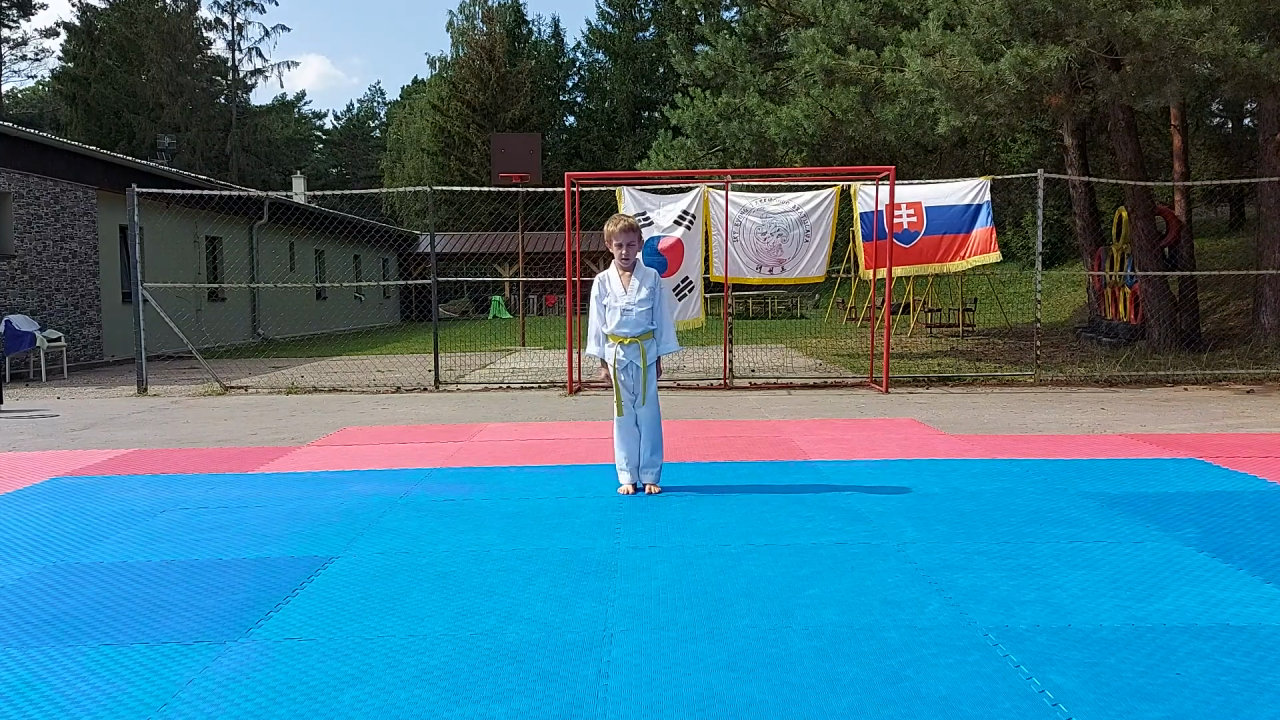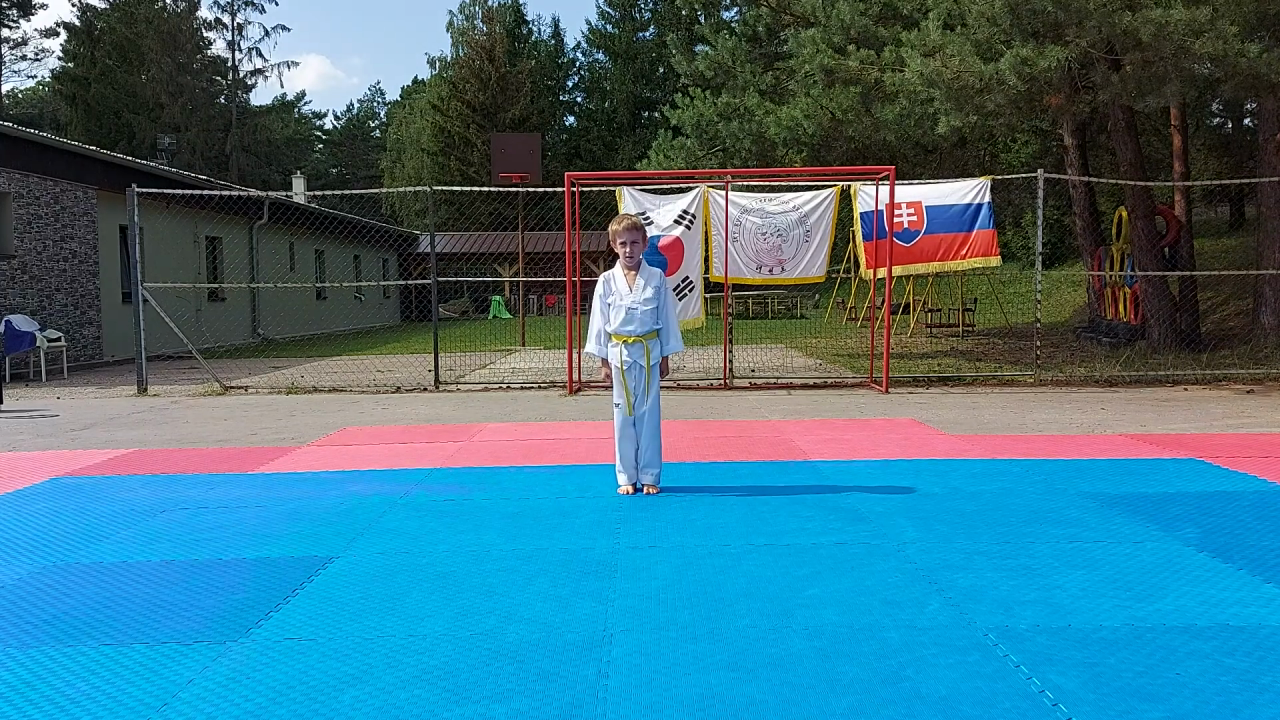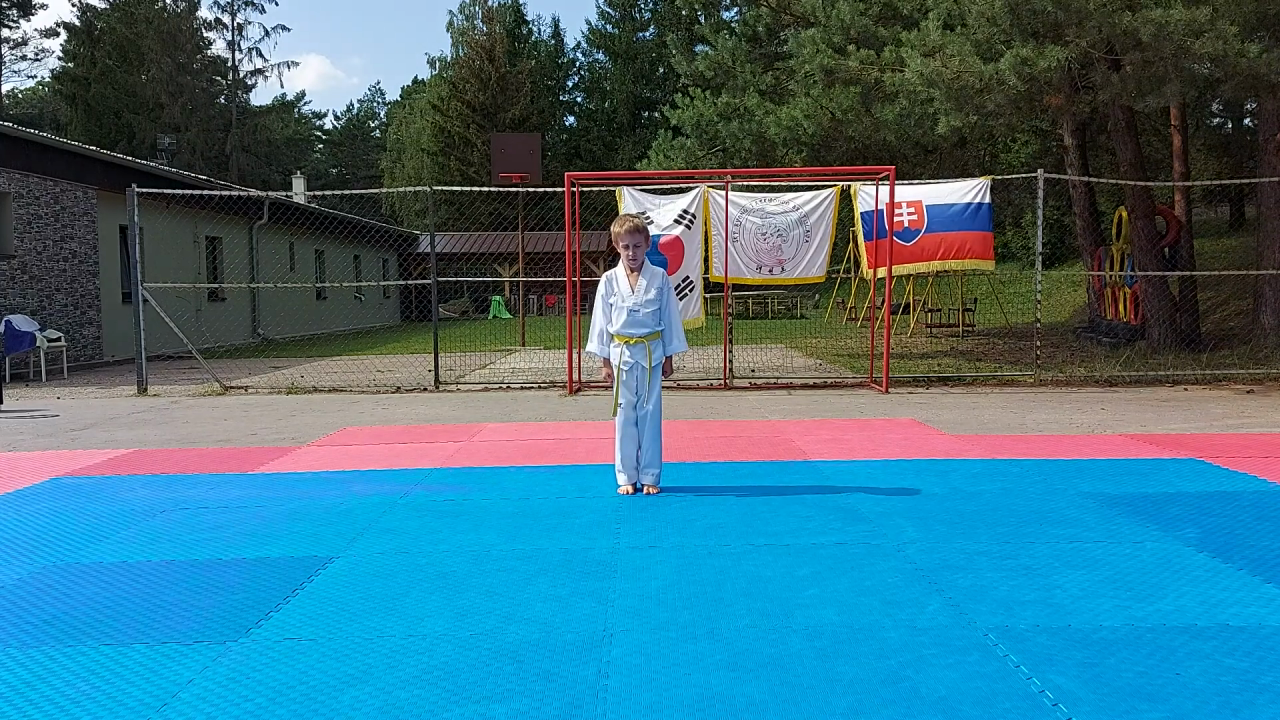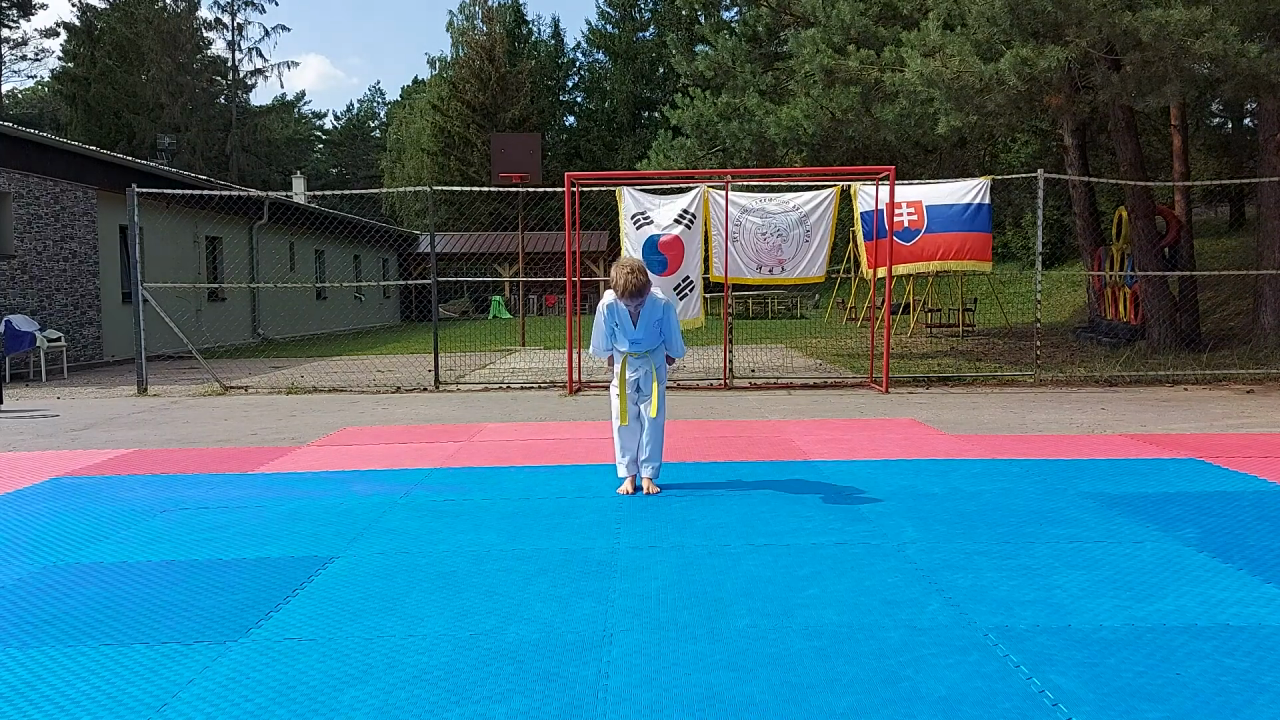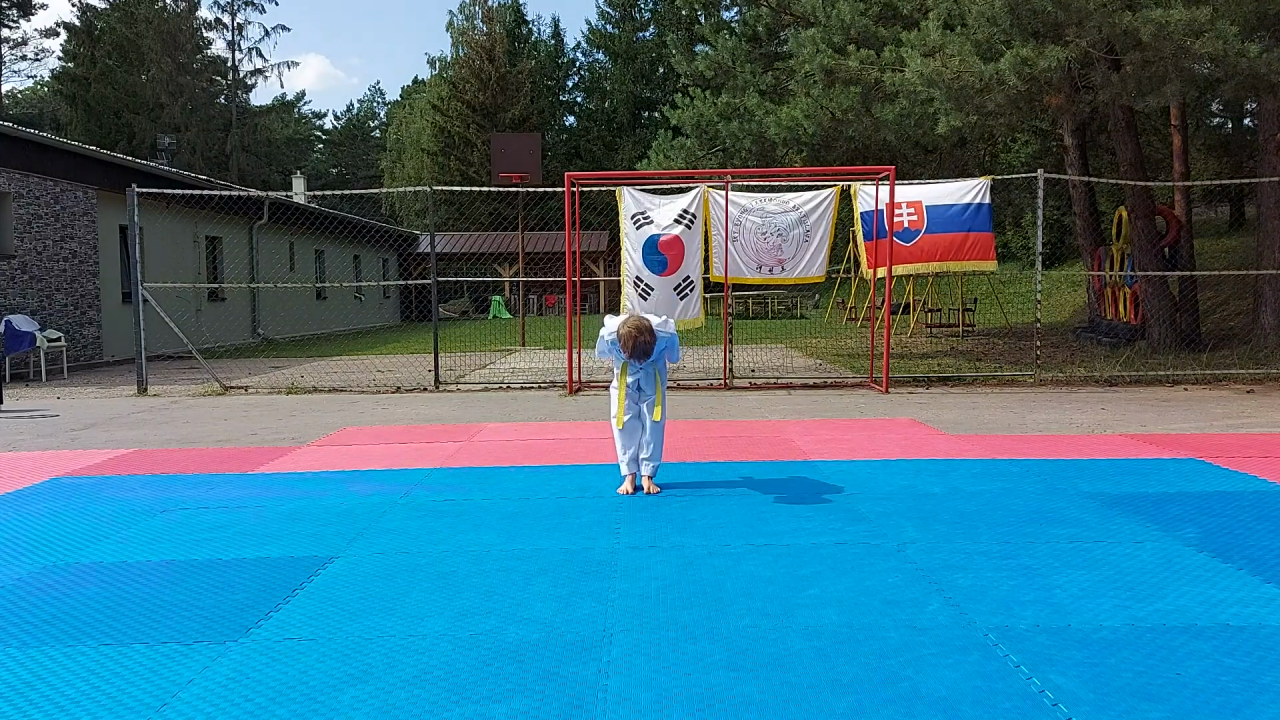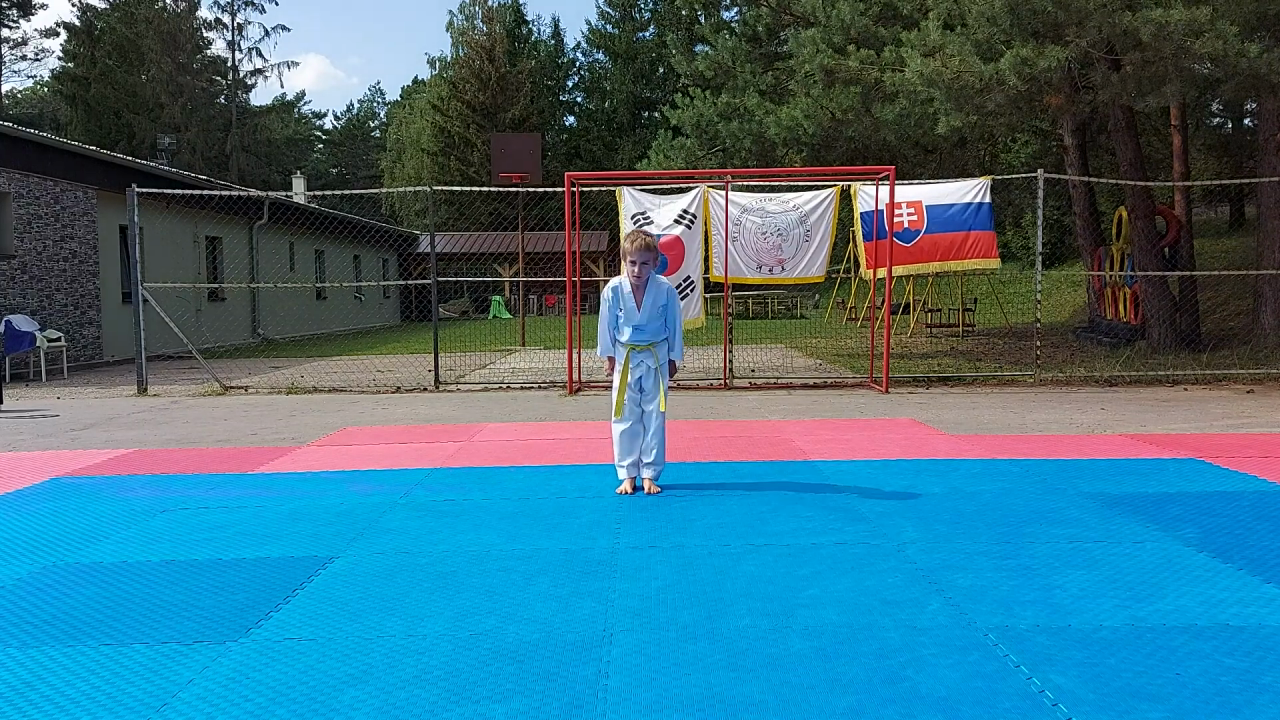
dt=0.3s
person 1, frame 1
left shoulder: (652, 278)
right shoulder: (602, 281)
left elbow: (663, 319)
right elbow: (596, 323)
left wrist: (660, 357)
right wrist: (603, 362)
left hip: (645, 352)
right hip: (617, 353)
left knee: (648, 414)
right knee: (623, 416)
left ankle: (650, 475)
right ankle: (628, 476)
person 1, frame 2
left shoulder: (657, 278)
right shoulder: (607, 281)
left elbow: (667, 319)
right elbow: (599, 322)
left wrist: (665, 357)
right wrist: (604, 362)
left hip: (649, 352)
right hip: (620, 354)
left knee: (649, 414)
right knee: (623, 416)
left ankle: (649, 476)
right ankle: (627, 477)
person 1, frame 3
left shoulder: (660, 278)
right shoulder: (609, 281)
left elbow: (670, 318)
right elbow: (601, 321)
left wrist: (669, 357)
right wrist: (605, 361)
left hip: (651, 353)
right hip: (621, 354)
left knee: (650, 415)
right knee: (624, 416)
left ankle: (649, 477)
right ankle: (627, 477)
person 1, frame 4
left shoulder: (662, 303)
right shoulder: (608, 305)
left elbow: (672, 335)
right elbow: (602, 338)
left wrist: (671, 355)
right wrist: (610, 358)
left hip: (653, 361)
right hip: (624, 363)
left knee: (653, 417)
right knee: (624, 418)
left ankle: (648, 474)
right ankle: (629, 474)
person 1, frame 5
left shoulder: (666, 335)
right shoulder: (610, 335)
left elbow: (673, 353)
left wrist: (664, 361)
left hip: (653, 372)
right hip: (625, 372)
left knee: (653, 418)
right knee: (624, 418)
left ankle: (647, 475)
right ankle: (629, 475)
person 1, frame 6
left shoulder: (666, 289)
right shoulder: (613, 289)
left elbow: (674, 326)
right elbow: (607, 326)
left wrist: (673, 360)
right wrist: (609, 357)
left hip: (656, 359)
right hip: (625, 359)
left knee: (654, 417)
right knee: (625, 417)
left ankle: (650, 474)
right ankle: (628, 474)
